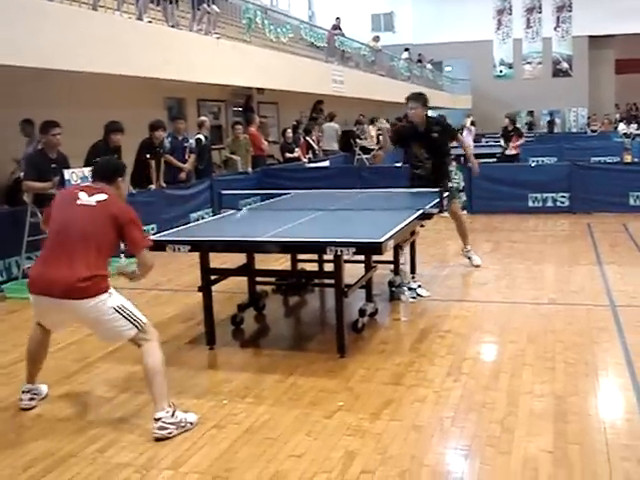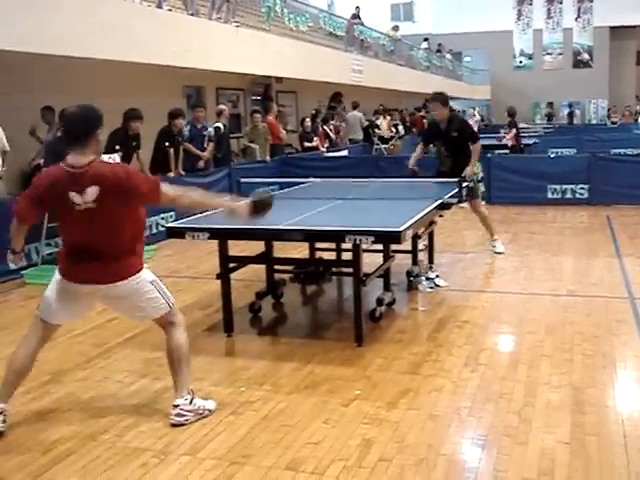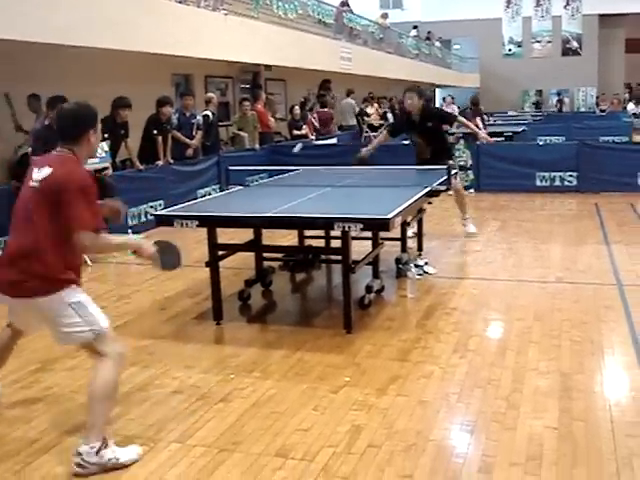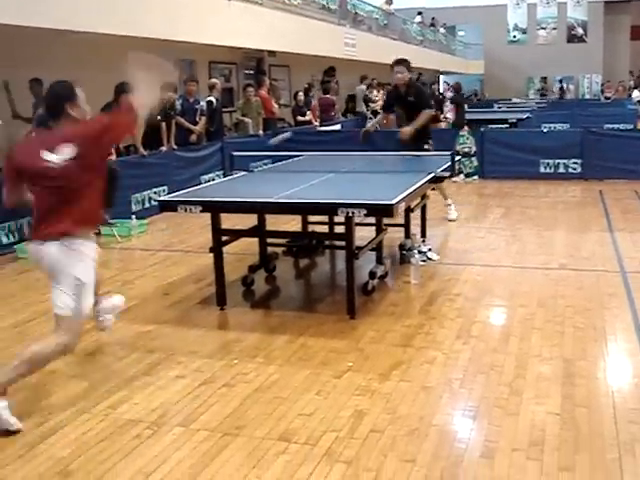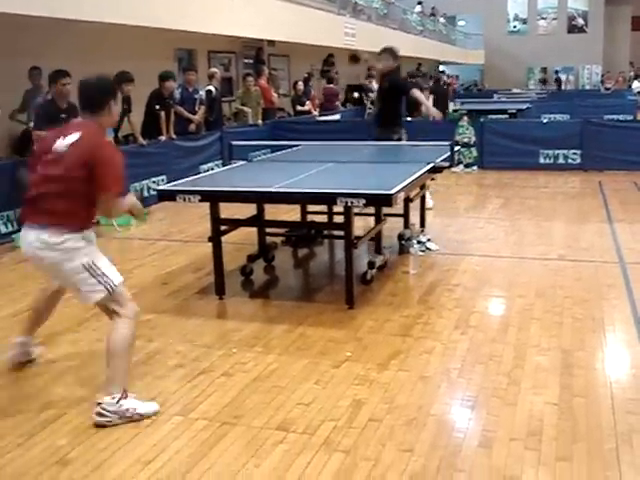
dt=0.5s
person 1, frame 1
left shoulder: (65, 195)
right shoulder: (121, 210)
right elbow: (146, 263)
right wrist: (133, 273)
left hip: (40, 286)
right hip: (85, 291)
left knee: (42, 326)
right knee: (148, 338)
left ankle: (30, 390)
right ankle: (165, 417)
person 1, frame 2
left shoulder: (48, 180)
right shoulder: (119, 176)
right elbow: (175, 197)
right wrist: (231, 205)
left hip: (72, 275)
right hip: (122, 275)
left knee: (37, 334)
right knee: (174, 323)
right ankle: (184, 403)
person 1, frame 3
left shoulder: (42, 165)
right shoulder: (74, 177)
right elbow: (84, 242)
left wrist: (95, 212)
right wrist: (134, 243)
right hip: (45, 285)
right knee: (111, 353)
right ankle: (94, 449)
person 1, frame 4
right shoulder: (92, 133)
right elbow: (132, 113)
left hip: (44, 242)
right hip: (70, 246)
left knee: (90, 257)
right knee: (65, 338)
left ankle: (98, 306)
person 1, frame 5
left shoulder: (53, 136)
right shoulder: (102, 147)
left elbow: (32, 176)
right elbow: (111, 208)
right wrist: (128, 203)
left hip: (33, 236)
right hip: (63, 240)
left knee: (59, 286)
right knee: (125, 310)
left ankle: (23, 347)
right ankle: (114, 400)
person 2, frame 1
left shoulder: (439, 124)
right shoulder: (404, 129)
left elbow: (457, 138)
right elbow: (389, 148)
left wrist: (471, 157)
right wrist: (385, 134)
left hip: (441, 178)
right hip: (418, 180)
left knee: (456, 213)
left ankle: (467, 249)
person 2, frame 2
left shoulder: (461, 124)
right shoulder: (432, 126)
left elbow: (476, 144)
right elbow: (423, 144)
left wrist: (471, 166)
right wrist: (414, 159)
left hip: (463, 172)
right hip: (444, 173)
left knee: (476, 207)
left ankle: (494, 239)
person 2, frame 3
left shoulder: (434, 113)
right shoulder: (403, 118)
left elbow: (458, 120)
right elbow: (387, 134)
left wrist: (478, 132)
right wrist: (369, 148)
left hip: (442, 156)
right hip: (423, 159)
left knee: (455, 186)
left ankle: (466, 219)
person 2, frame 4
left shoulder: (417, 90)
right shoulder: (392, 93)
left elbow: (429, 111)
right elbow: (386, 113)
left wrist: (411, 128)
right wrist: (373, 124)
left hip: (421, 138)
right hip: (405, 138)
left ankle: (448, 203)
person 2, frame 5
left shoulder: (396, 78)
right shoulder: (384, 76)
left elbow: (414, 91)
left wrist: (428, 106)
left hip: (392, 127)
right hip: (383, 126)
